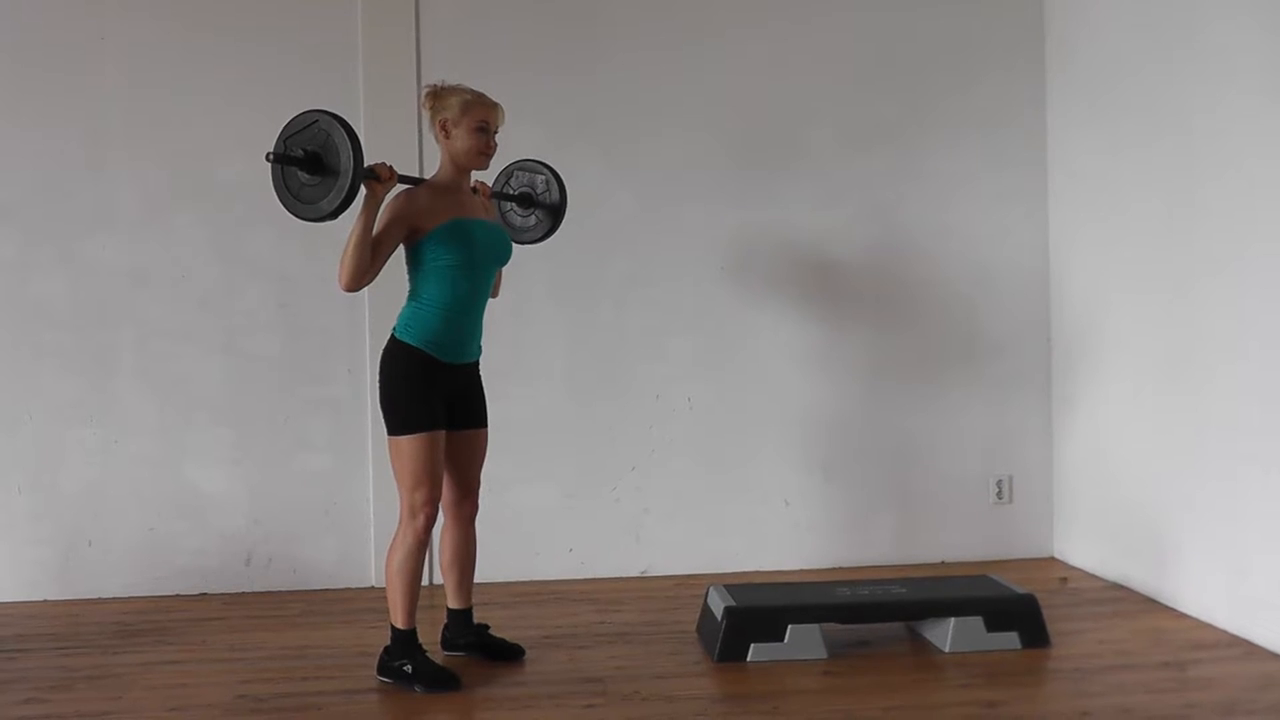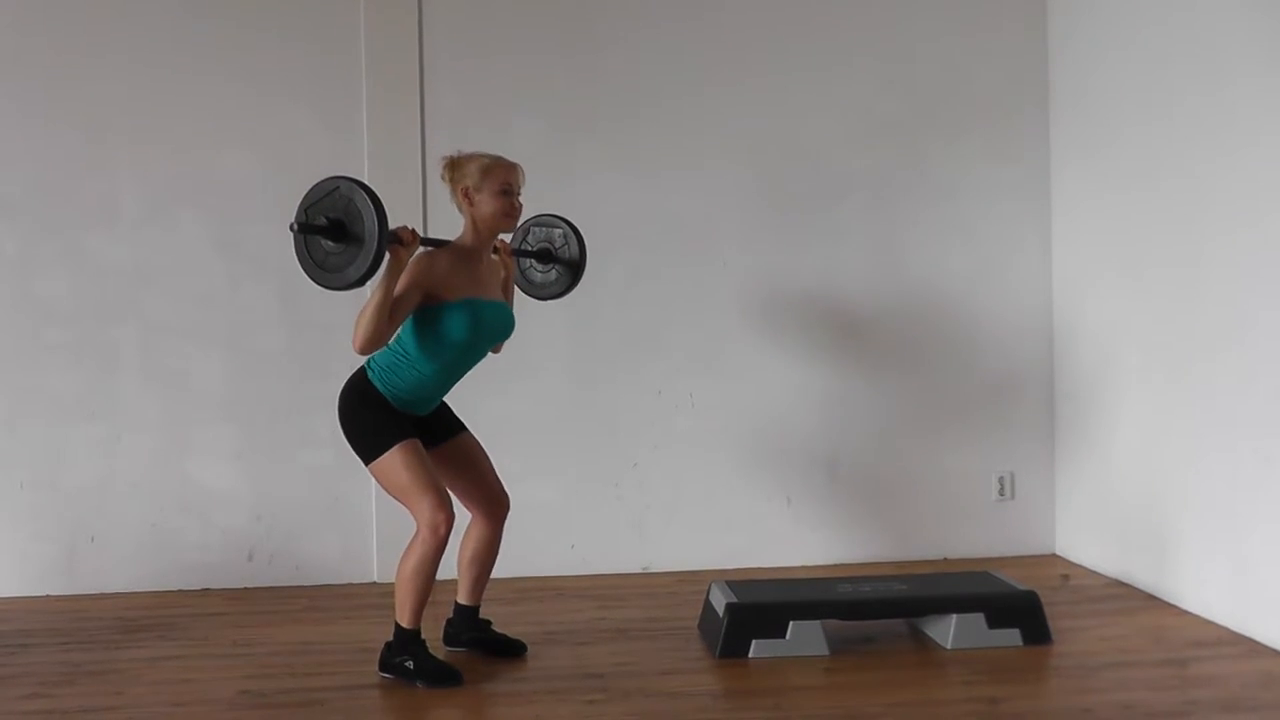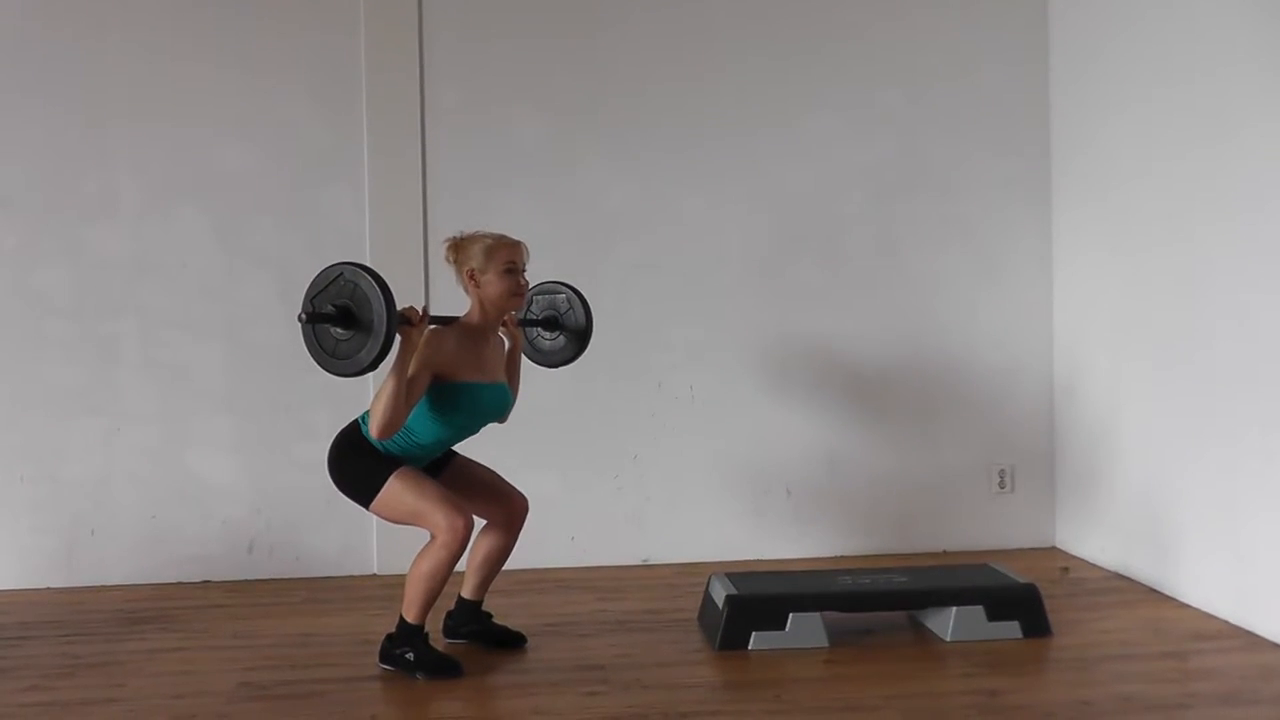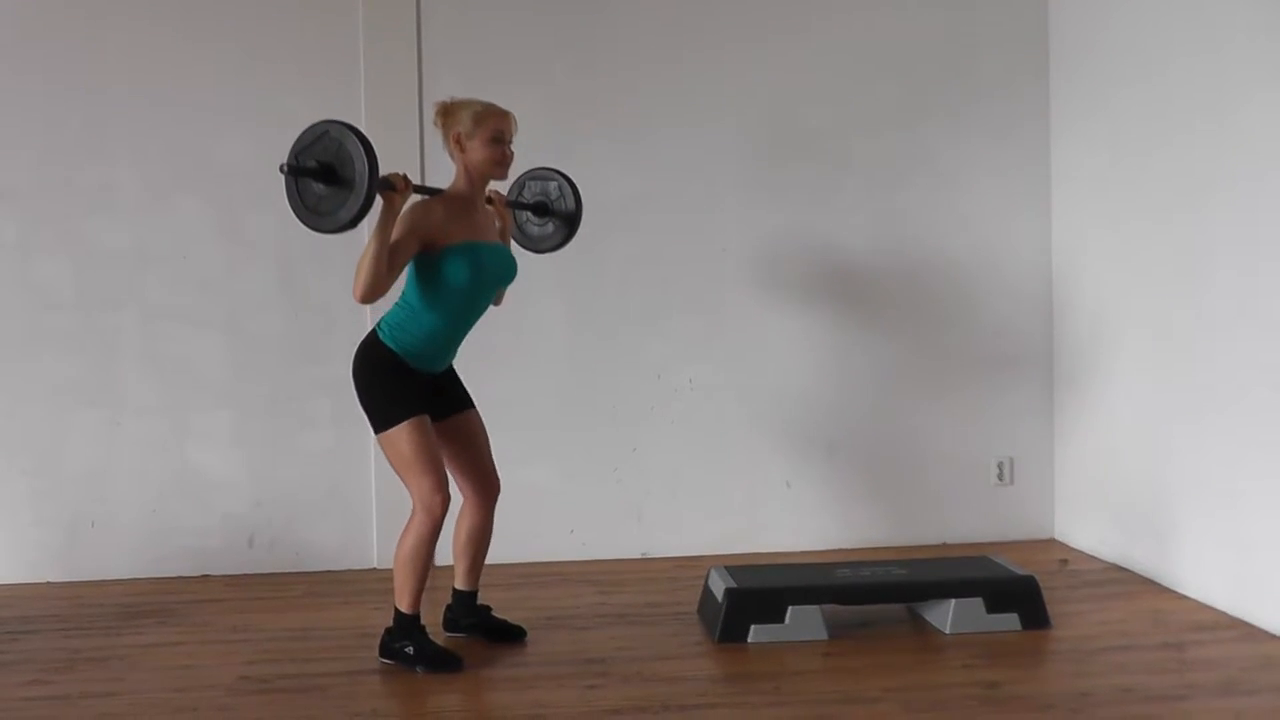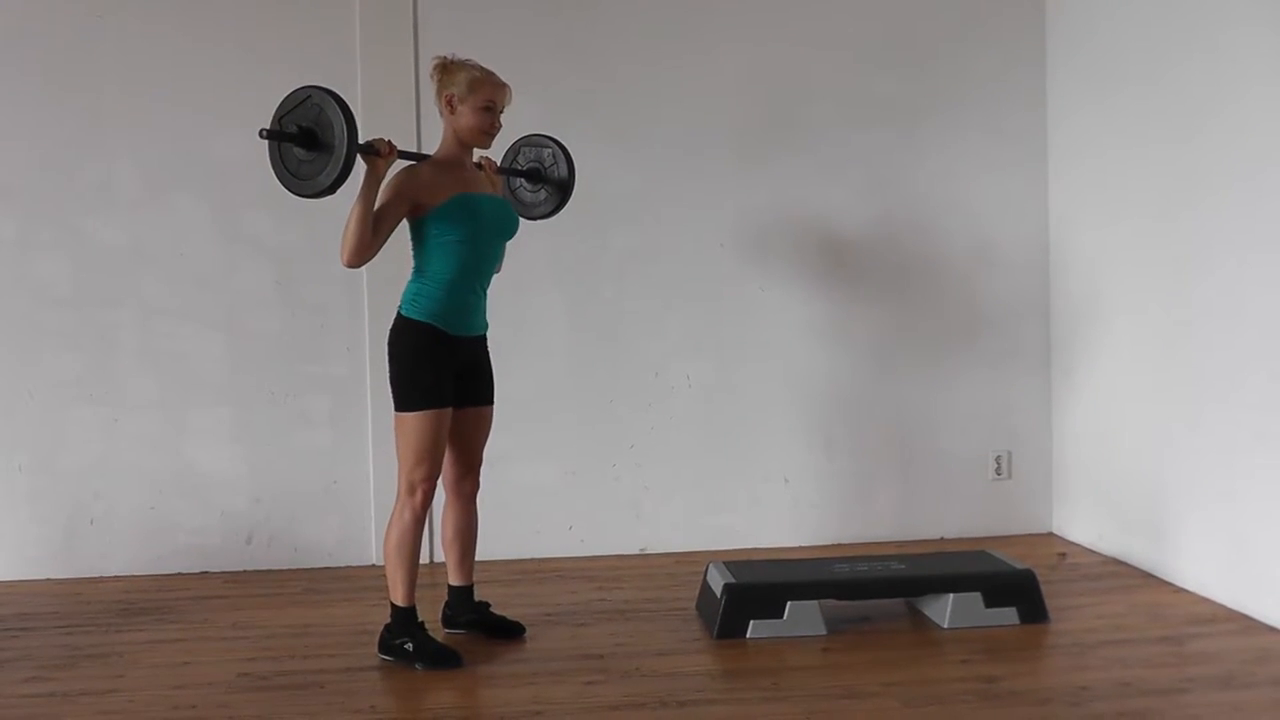
dt=1s
person 1, frame 1
left shoulder: (480, 204)
right shoulder: (413, 202)
right elbow: (352, 279)
right wrist: (372, 200)
left hip: (463, 368)
right hip: (415, 366)
left knee: (463, 504)
right knee: (420, 512)
left ankle: (461, 626)
right ankle: (400, 651)
person 1, frame 2
left shoulder: (488, 266)
right shoulder: (433, 265)
left elbow: (493, 342)
right elbow: (365, 341)
right wrist: (395, 264)
left hip: (423, 407)
right hip: (372, 405)
left knee: (493, 505)
right knee: (436, 517)
left ankle: (465, 623)
right ankle: (401, 649)
person 1, frame 3
left shoulder: (495, 343)
right shoulder: (442, 344)
left elbow: (499, 412)
right elbow: (382, 428)
right wrist: (408, 347)
left hip: (419, 457)
right hip: (363, 455)
left knee: (513, 508)
right knee: (454, 524)
left ankle: (466, 616)
right ankle: (403, 642)
person 1, frame 4
left shoulder: (486, 215)
right shoulder: (429, 214)
left elbow: (493, 296)
right elbow: (366, 290)
right wrist: (389, 211)
left hip: (437, 370)
right hip: (388, 366)
left knee: (484, 487)
right knee: (432, 499)
left ankle: (465, 608)
right ankle: (402, 634)
person 1, frame 5
left shoulder: (484, 179)
right shoulder: (418, 179)
right elbow: (354, 254)
right wrist: (373, 176)
left hip: (470, 342)
right hip: (423, 340)
left knee: (465, 480)
right knee: (418, 489)
left ankle: (462, 603)
right ankle: (400, 629)
